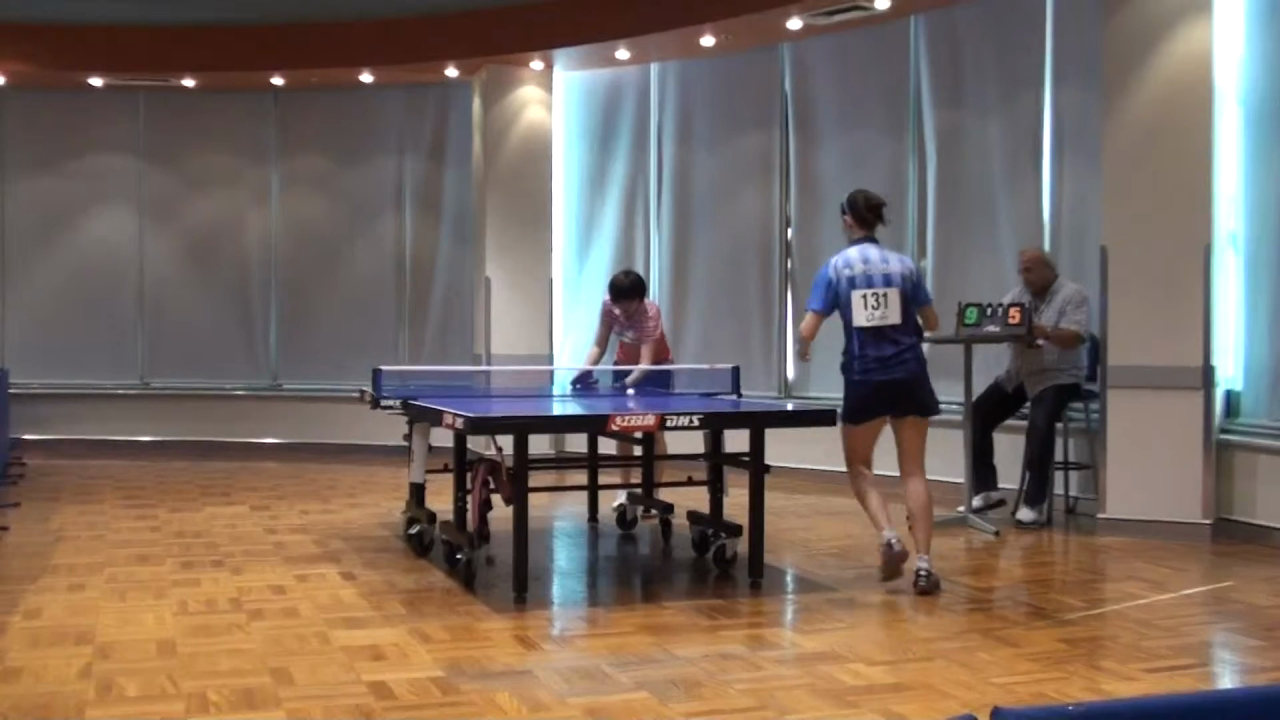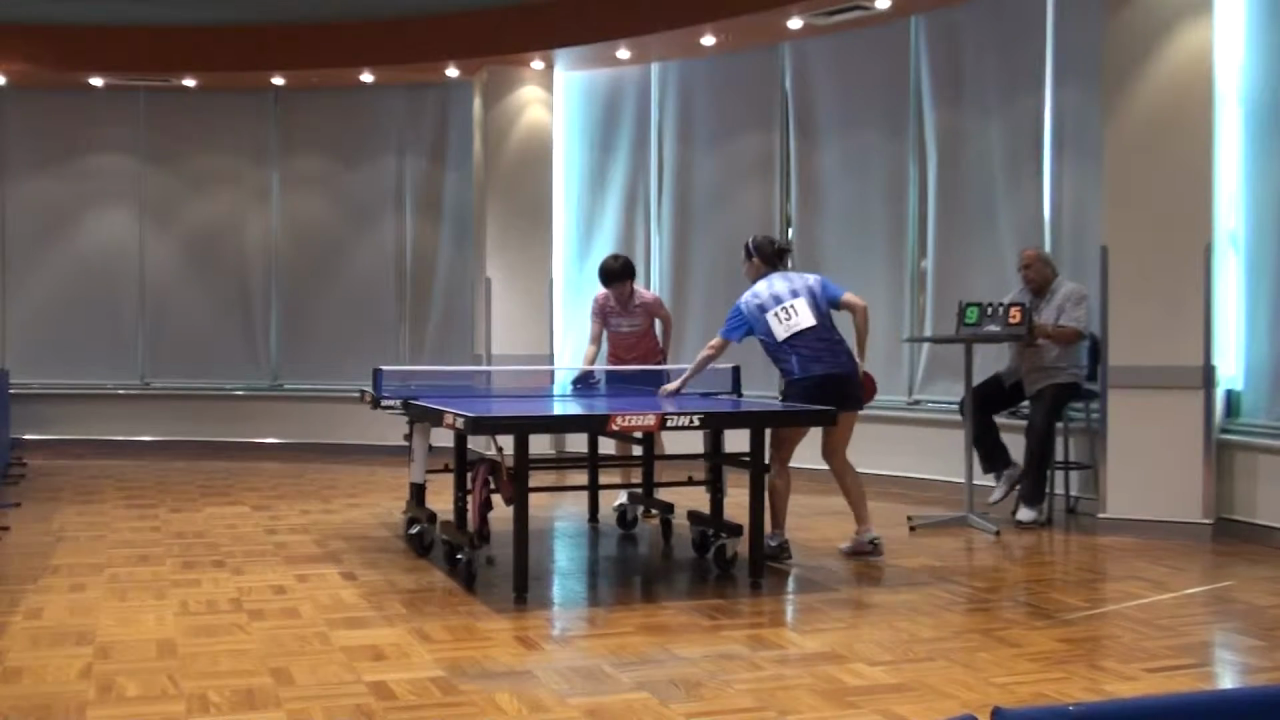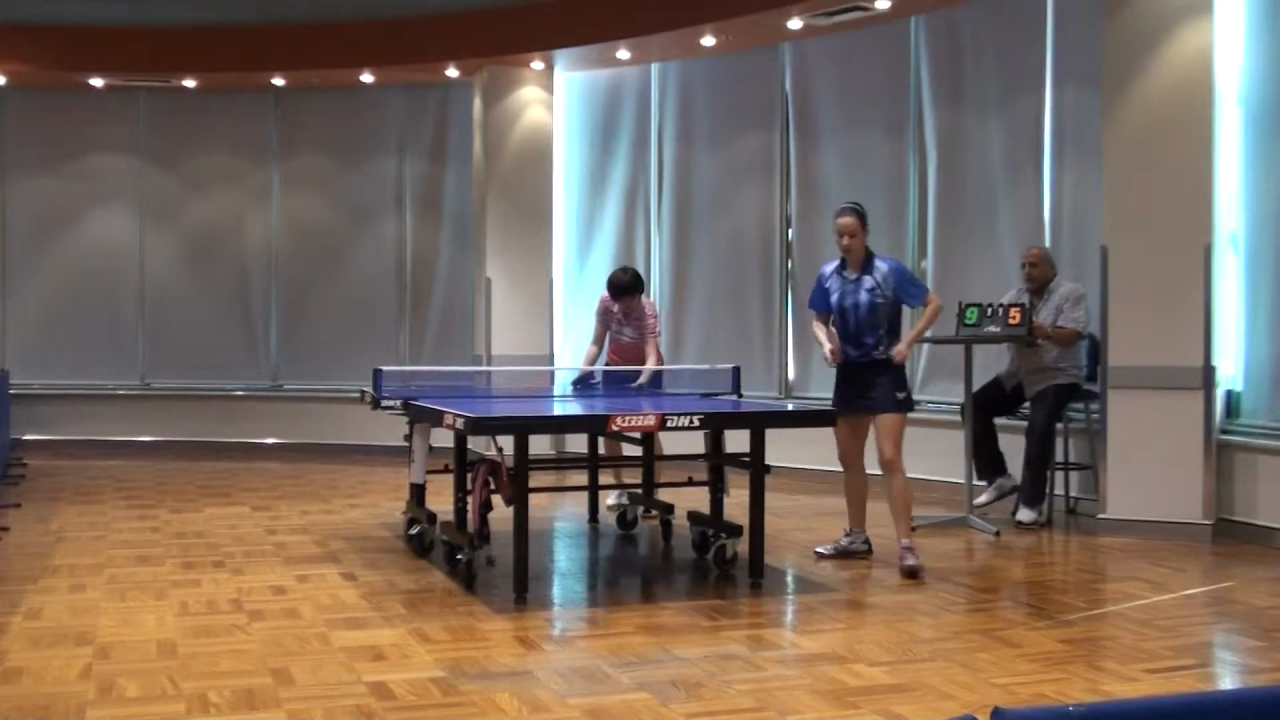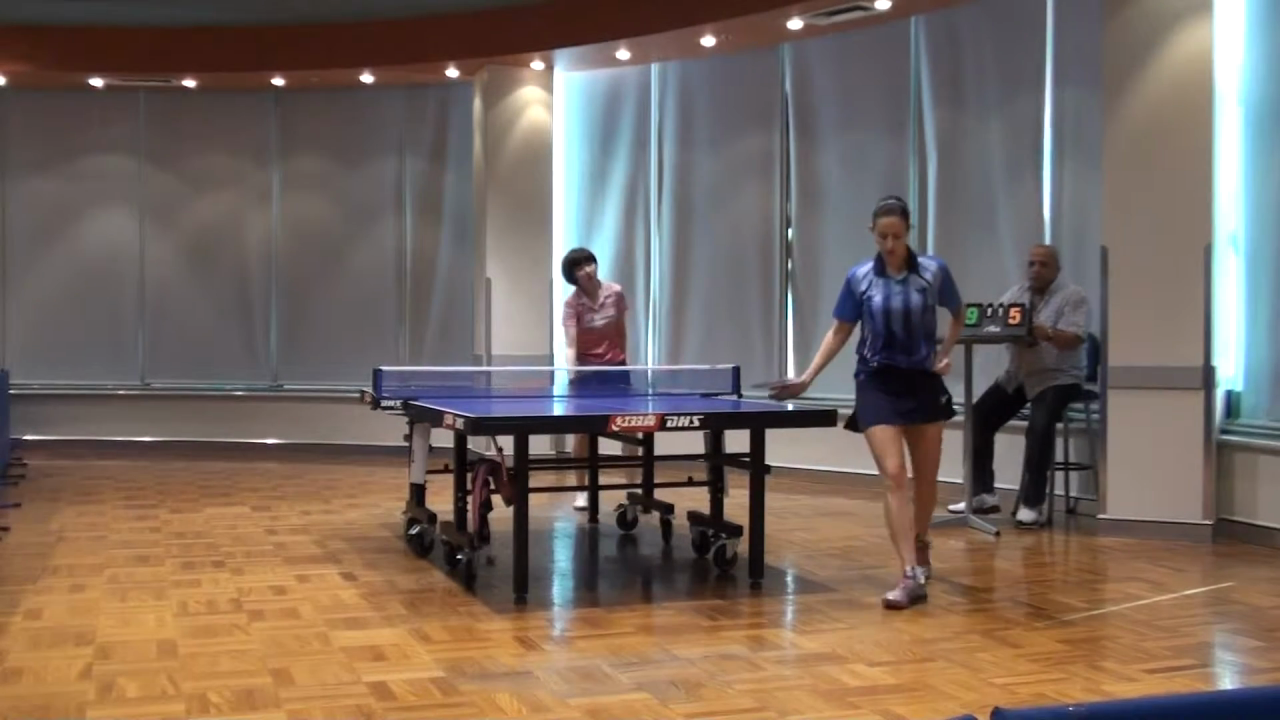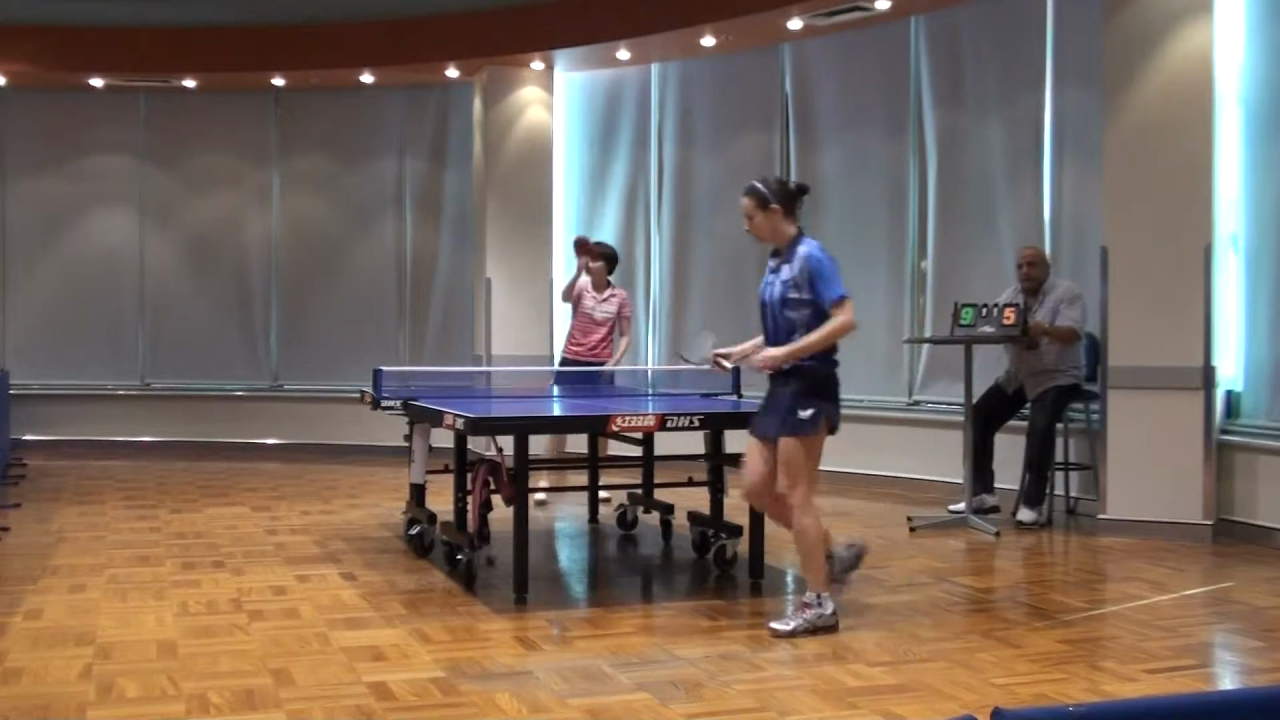
dt=0.7s
person 1, frame 1
left shoulder: (836, 267)
right shoulder: (905, 265)
left elbow: (807, 330)
right elbow: (931, 323)
left wrist: (804, 349)
left hip: (863, 379)
right hip: (909, 376)
left knee: (858, 467)
right knee: (913, 472)
left ankle: (890, 538)
right ankle: (923, 565)
person 1, frame 2
left shoulder: (748, 301)
right shoulder: (812, 281)
left elbow: (714, 349)
right elbow: (859, 307)
left wrist: (682, 381)
right wrist: (858, 356)
left hip: (804, 380)
right hip: (842, 374)
left knee: (779, 459)
right knee: (836, 457)
left ankle: (777, 539)
right ankle: (867, 535)
person 1, frame 3
left shoulder: (890, 271)
right shoulder: (828, 275)
left elbow: (933, 304)
right elbow: (819, 320)
left wrist: (907, 343)
right wrist: (827, 344)
left hip: (884, 373)
right hip: (849, 373)
left knee: (890, 459)
right knee: (849, 458)
left ankle: (906, 547)
right ankle: (856, 537)
person 1, frame 4
left shoulder: (935, 271)
right shoulder: (858, 278)
left elbow: (957, 316)
right elbow: (838, 333)
left wrist: (946, 352)
right wrist: (807, 378)
left hip: (923, 383)
right hip: (878, 385)
left knee: (926, 480)
right knee: (893, 476)
left ankle: (919, 542)
right ankle: (911, 576)
person 1, frame 5
left shoulder: (812, 257)
right shoulder: (774, 264)
left elbow: (845, 320)
left wrist: (787, 353)
right wrist: (743, 351)
left hip: (807, 385)
right hip: (781, 388)
left knee: (796, 495)
right knee: (755, 487)
left ankle: (818, 605)
right ankle: (838, 554)
person 2, frame 1
left shoulder: (1073, 295)
right shoulder: (1017, 295)
left elbow: (1075, 337)
left wrist: (1046, 332)
left hip: (1058, 377)
right hip: (1018, 375)
left knee: (1040, 425)
right knee: (977, 415)
left ankle: (1034, 504)
right ankle: (986, 491)
person 2, frame 2
left shoulder: (1073, 293)
right shoulder: (1018, 295)
left elbow: (1074, 334)
left wrist: (1046, 331)
left hip: (1058, 375)
right hip: (1018, 373)
left knee: (1039, 424)
right knee: (973, 403)
left ankle: (1032, 503)
right ankle: (1006, 470)
person 2, frame 3
left shoulder: (1071, 293)
right shoulder: (1015, 295)
left elbow: (1073, 335)
left wrist: (1047, 332)
left hip: (1057, 376)
right hip: (1018, 374)
left knee: (1039, 426)
right knee: (974, 407)
left ankle: (1031, 504)
right ankle: (999, 479)
person 2, frame 4
left shoulder: (1073, 296)
right shoulder: (1015, 293)
left elbow: (1073, 339)
left wrist: (1048, 334)
left hip: (1058, 378)
right hip: (1018, 375)
left knee: (1039, 427)
right knee: (979, 417)
left ankle: (1032, 504)
right ankle: (984, 494)
person 2, frame 5
left shoulder: (1067, 293)
right shoulder: (1010, 295)
left elbow: (1071, 334)
left wrist: (1045, 329)
left hip: (1057, 378)
right hip: (1017, 376)
left knee: (1040, 427)
right knee: (978, 417)
left ankle: (1032, 504)
right ankle: (983, 494)
person 3, frame 1
left shoulder: (650, 313)
right shoulder: (608, 306)
left elbow: (645, 363)
right elbow: (599, 346)
left wrist: (627, 384)
right wrist: (585, 370)
left hip: (655, 368)
right hip: (624, 366)
left knee: (653, 430)
left ankle: (654, 493)
right ankle: (625, 489)
person 3, frame 2
left shoulder: (648, 300)
right shoulder: (600, 301)
left elbow: (667, 322)
right elbow: (594, 343)
left wrist: (663, 353)
right wrist: (584, 371)
left hip: (649, 370)
right hip: (617, 371)
right ankle: (626, 489)
person 3, frame 3
left shoulder: (648, 312)
right shoulder: (605, 303)
left elbow: (652, 358)
right elbow: (597, 344)
left wrist: (642, 382)
right wrist: (584, 372)
left hip: (645, 373)
right hip: (615, 369)
right ankle: (619, 487)
person 3, frame 4
left shoulder: (616, 293)
right shoulder: (571, 305)
left elbow: (621, 331)
right elbow: (571, 346)
left wrist: (625, 361)
left hip: (616, 368)
right hip: (587, 371)
right knee: (583, 431)
right ankle: (582, 490)
person 3, frame 5
left shoulder: (621, 297)
right shoulder: (579, 289)
left elbow: (625, 336)
right elbow: (565, 296)
left wrist: (614, 361)
right wrist: (579, 271)
left hip: (601, 367)
right hip: (572, 363)
right ankle: (544, 482)
